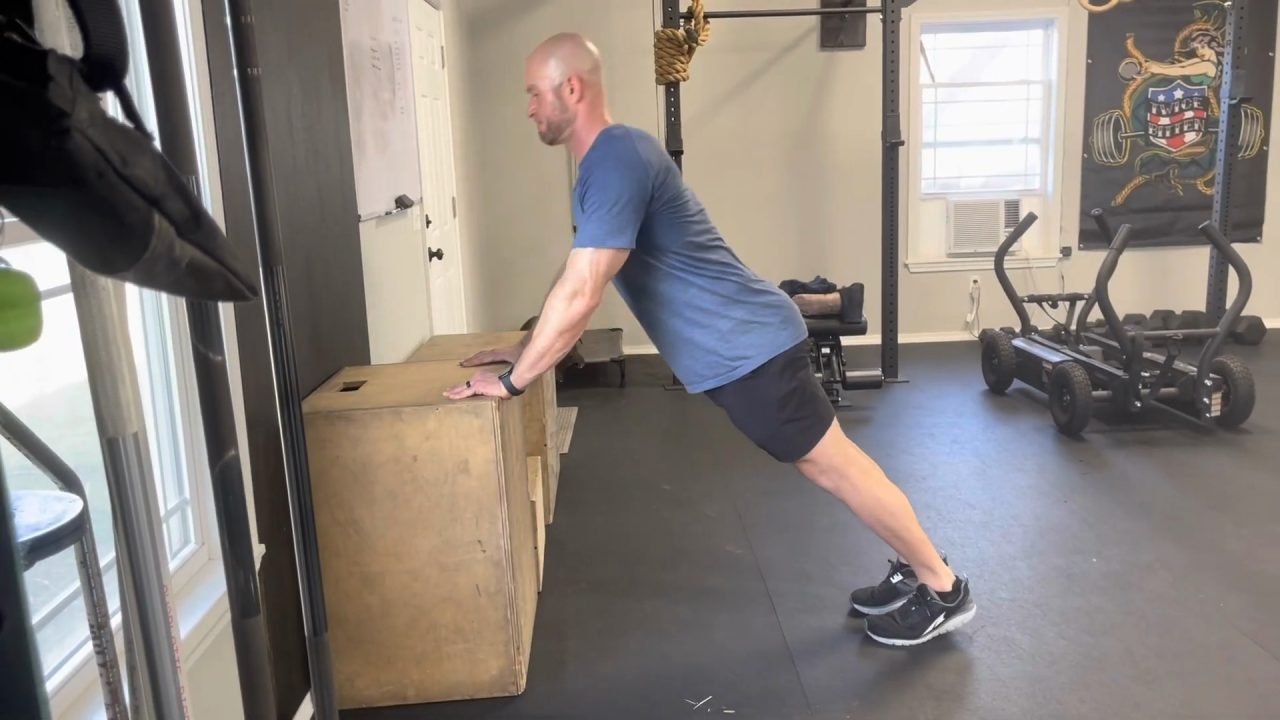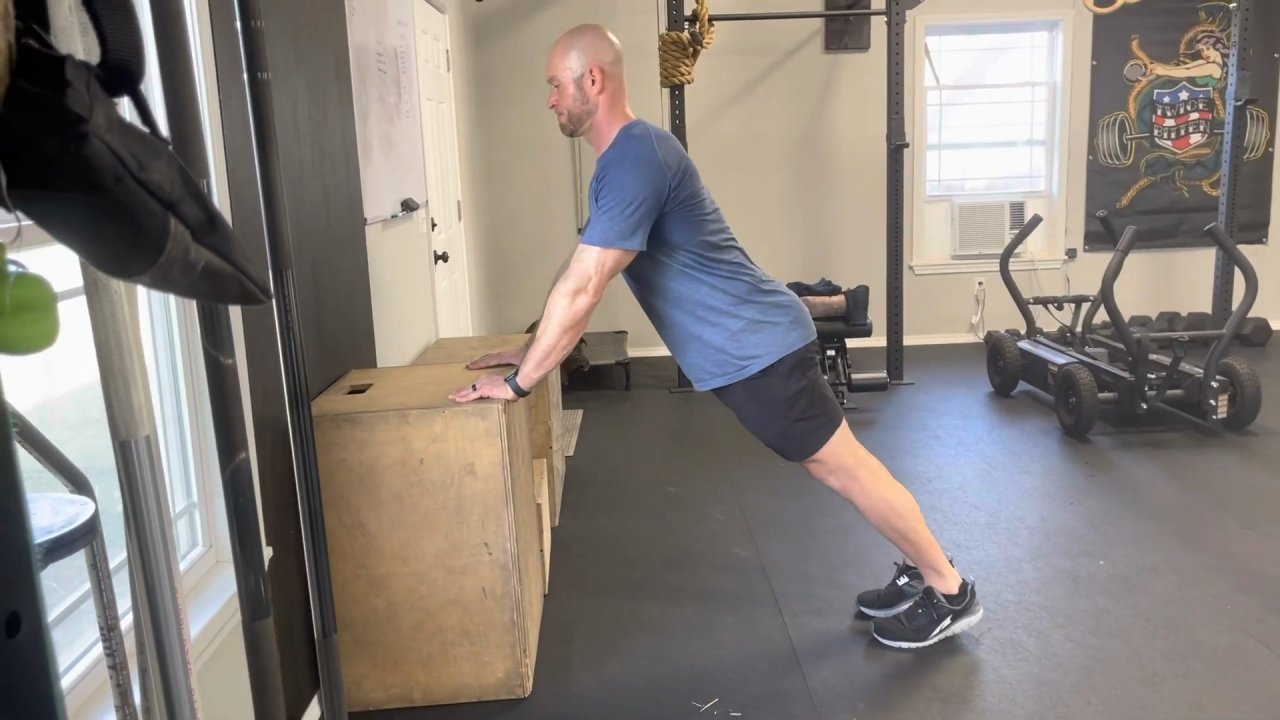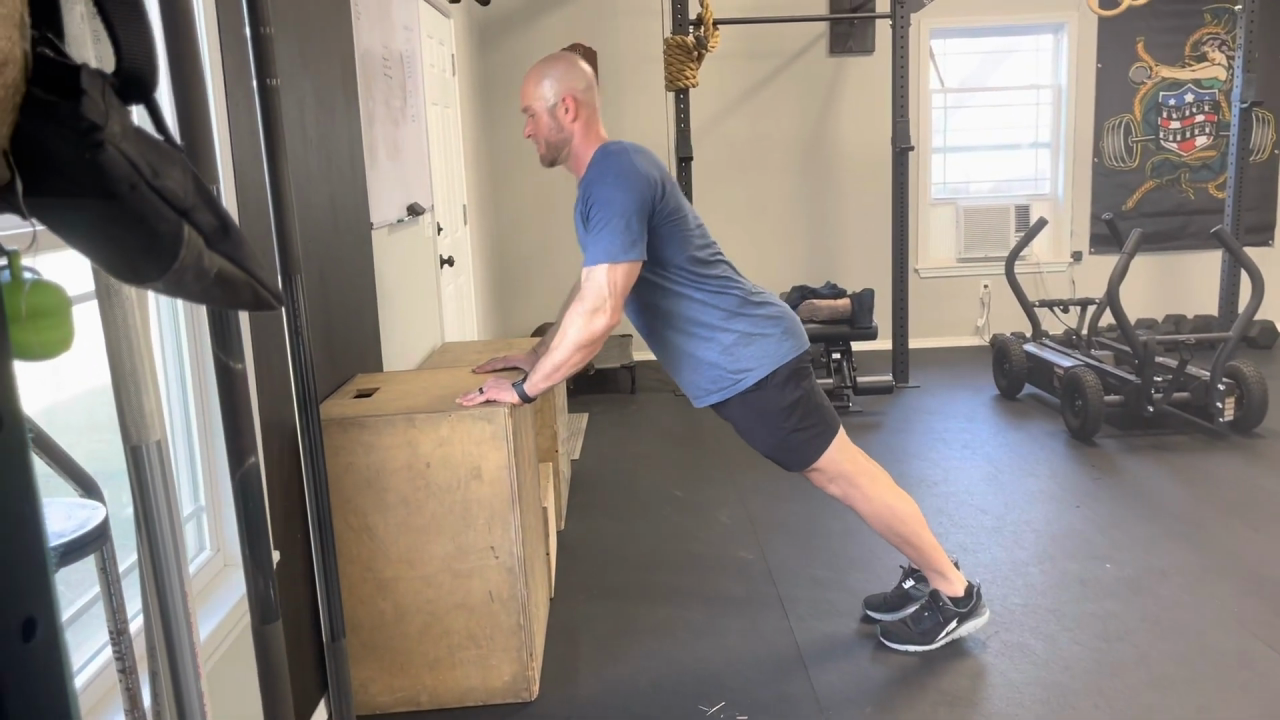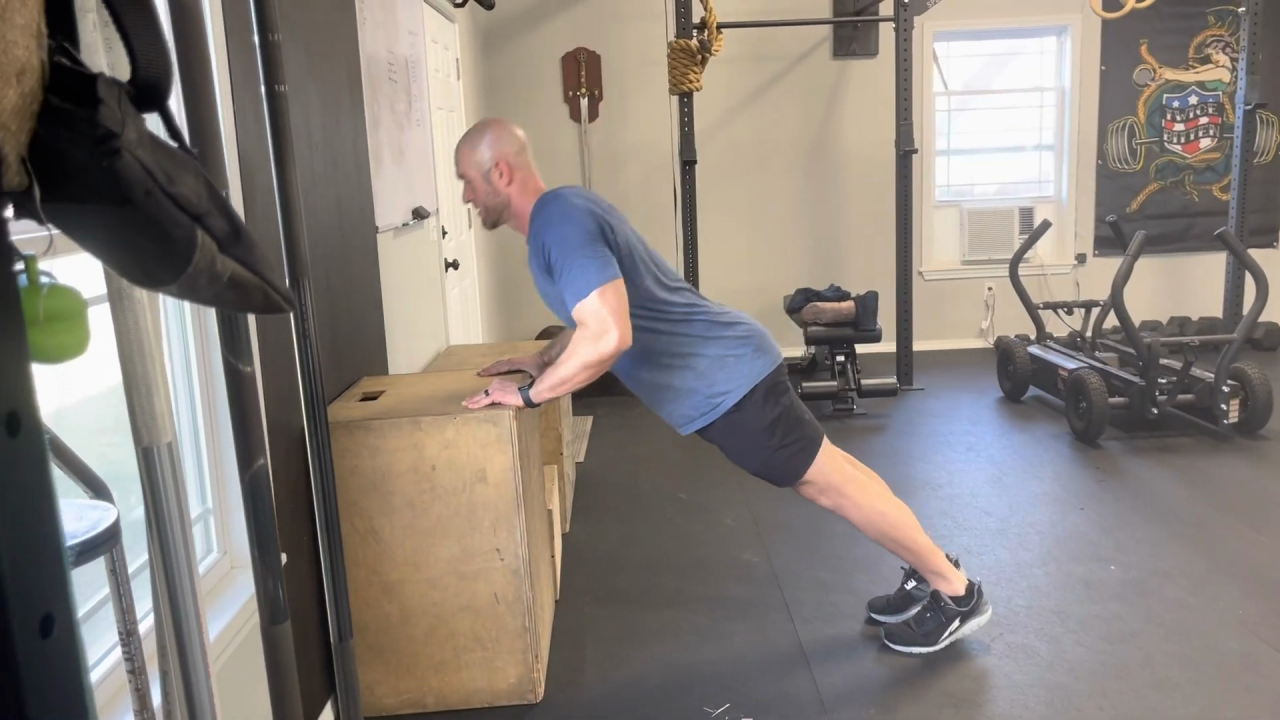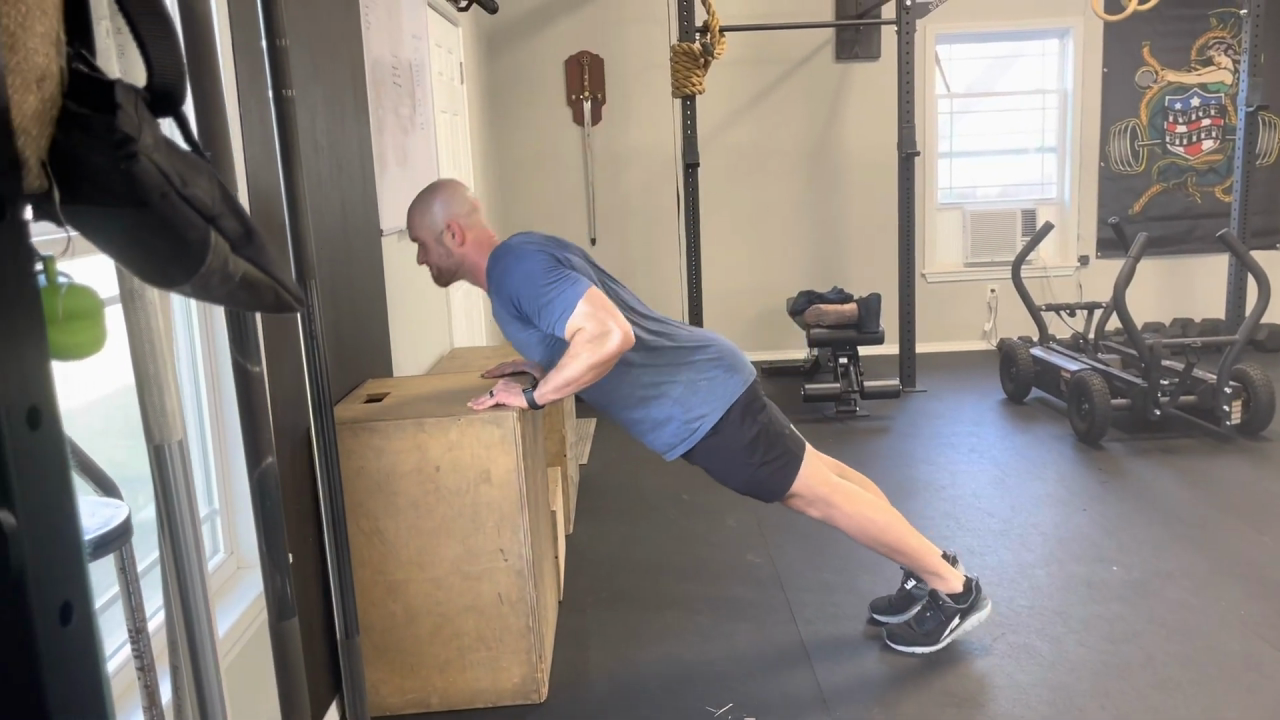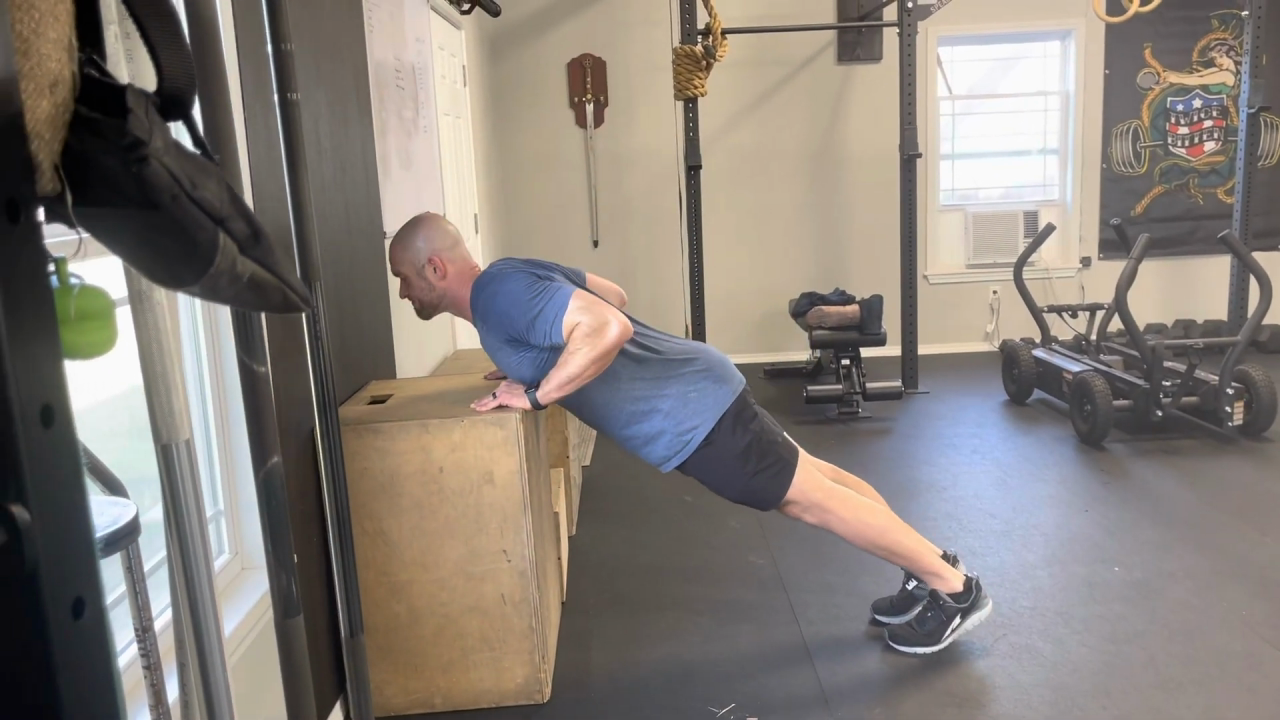
dt=0.3s
person 1, frame 1
left shoulder: (614, 161)
right shoulder: (617, 150)
left elbow: (580, 297)
right elbow: (582, 279)
left wrist: (512, 381)
right wrist: (525, 348)
left hip: (743, 348)
right hip: (746, 337)
left knee: (835, 465)
right knee: (831, 460)
left ankle: (942, 589)
right ankle: (918, 569)
person 1, frame 2
left shoulder: (634, 161)
right shoulder: (632, 151)
left elbow: (581, 292)
right elbow: (584, 276)
left wrist: (518, 384)
right wrist: (531, 351)
left hip: (752, 348)
right hip: (752, 340)
left knee: (843, 466)
right knee: (838, 462)
left ankle: (949, 591)
right ankle: (922, 571)
person 1, frame 3
left shoulder: (614, 178)
right shoulder: (614, 169)
left elbow: (597, 313)
right elbow: (594, 288)
left wrist: (525, 390)
right wrist: (538, 356)
left hip: (746, 361)
right hip: (748, 351)
left knee: (842, 473)
right knee: (839, 468)
left ankle: (955, 594)
right ankle: (927, 575)
person 1, frame 4
left shoulder: (559, 224)
right shoulder: (563, 210)
left elbow: (610, 337)
left wrist: (528, 393)
right wrist: (543, 357)
left hip: (723, 380)
right hip: (729, 363)
left knee: (830, 482)
right knee: (830, 471)
left ankle: (957, 593)
right ankle: (929, 575)
person 1, frame 5
left shoulder: (517, 269)
right shoulder: (524, 251)
left elbow: (611, 337)
left wrist: (533, 396)
right wrist: (538, 365)
left hip: (699, 403)
right hip: (706, 380)
left knee: (818, 491)
right knee: (816, 476)
left ankle: (953, 588)
right ankle: (927, 569)
person 1, frame 6
left shoulder: (500, 298)
right shoulder: (510, 276)
left elbow: (610, 327)
right elbow: (613, 293)
left wrist: (536, 394)
right wrist: (535, 366)
left hip: (692, 415)
right hip: (699, 391)
left knee: (815, 498)
right knee: (812, 480)
left ankle: (955, 588)
right ankle: (931, 568)
